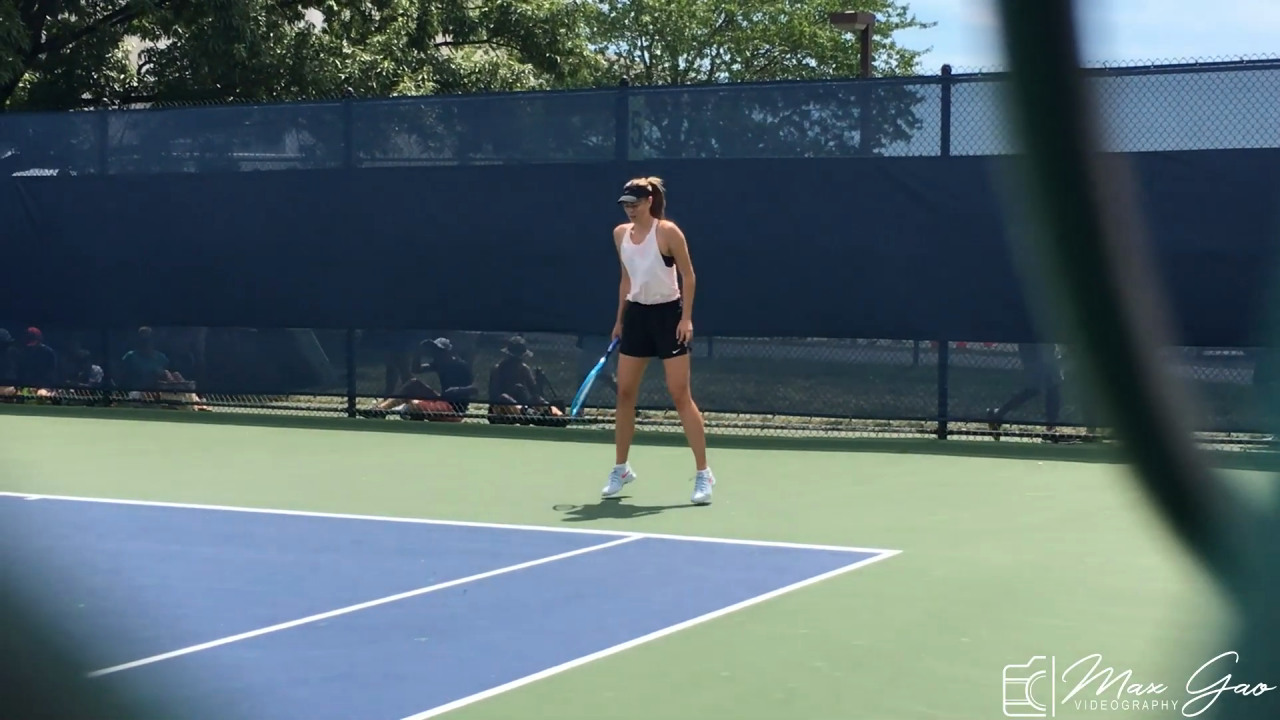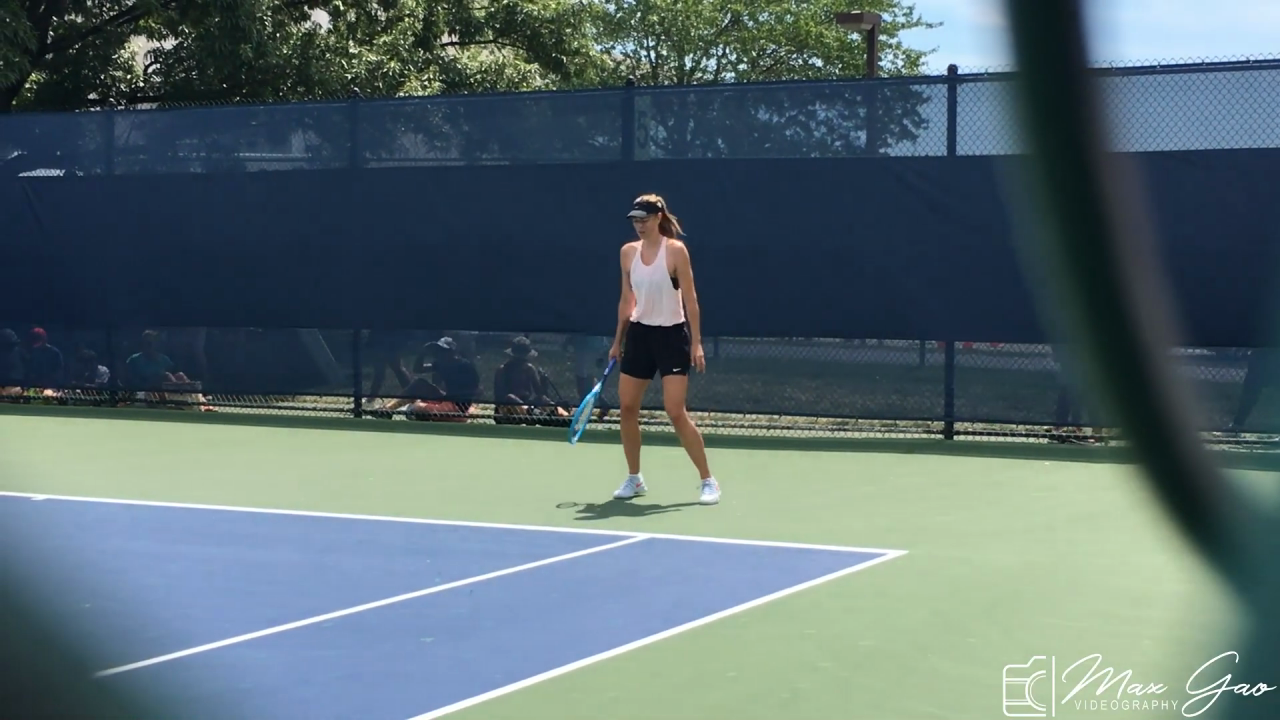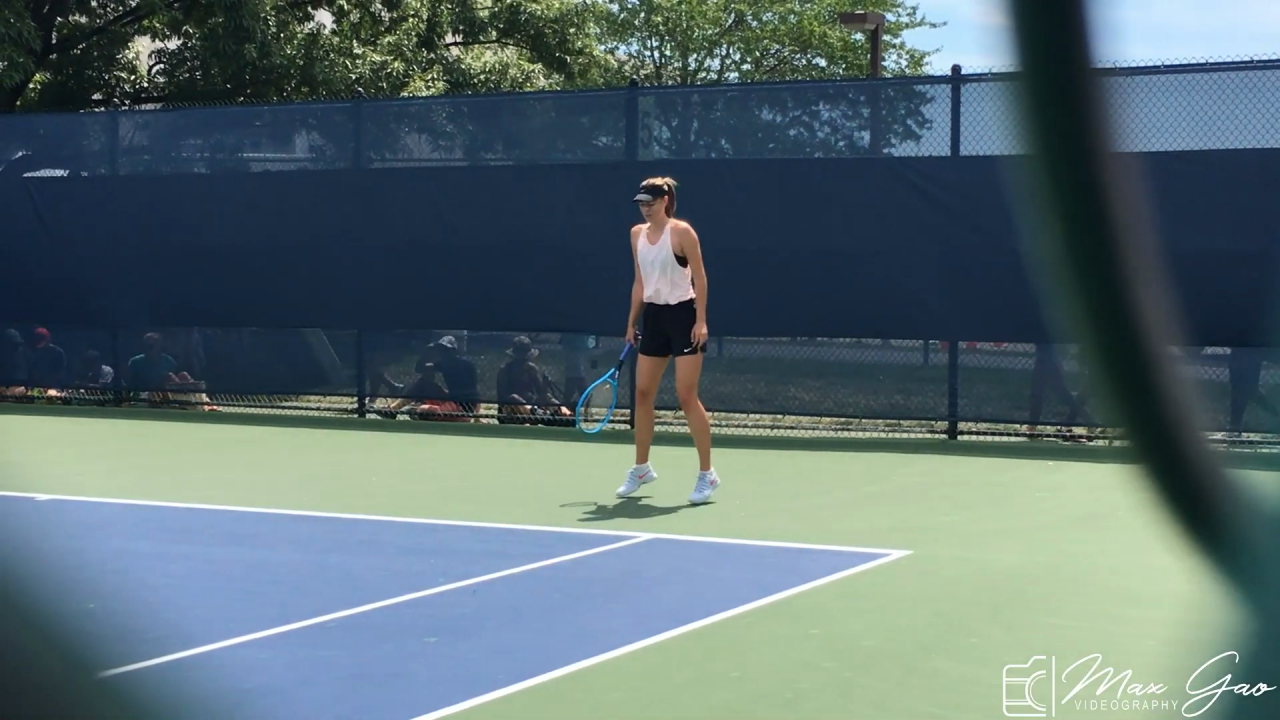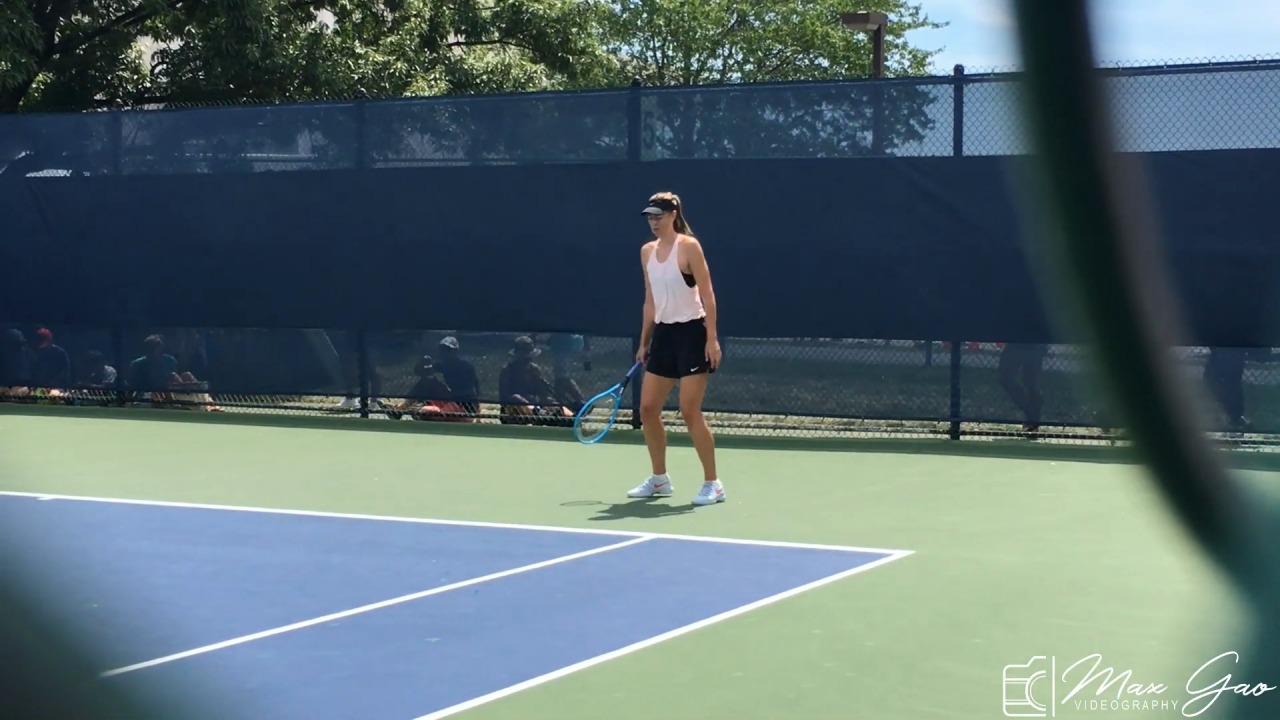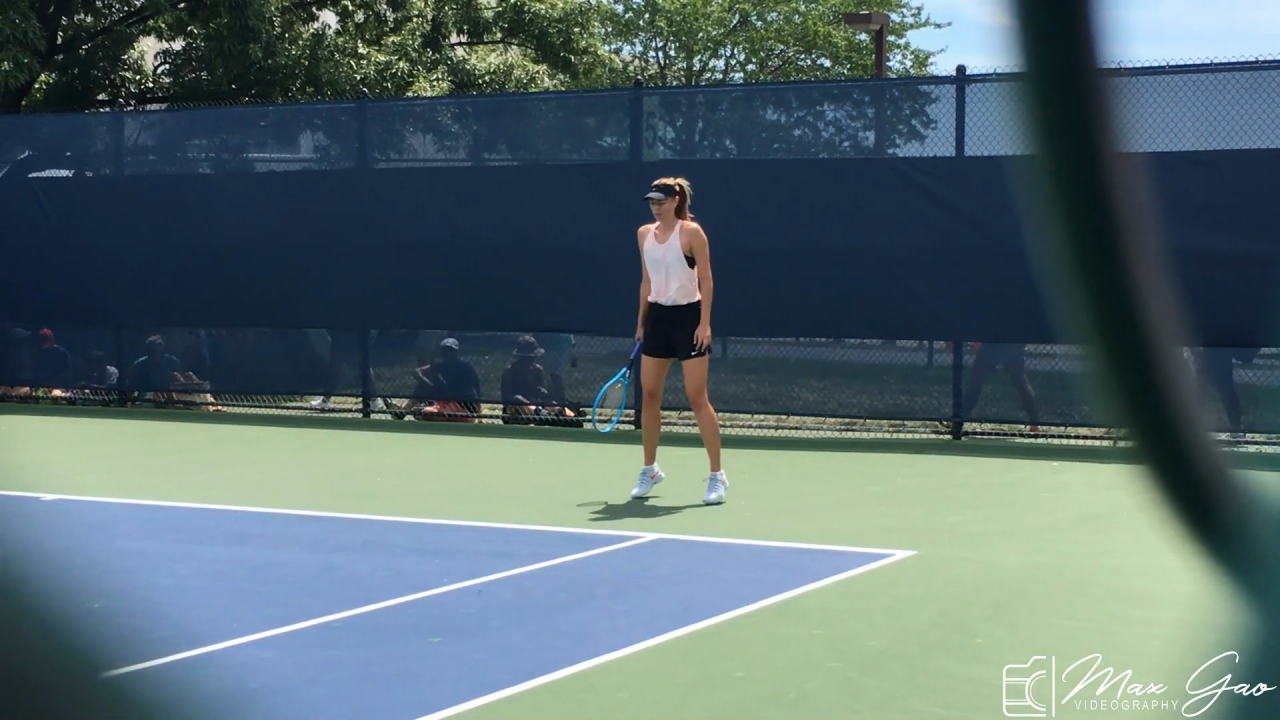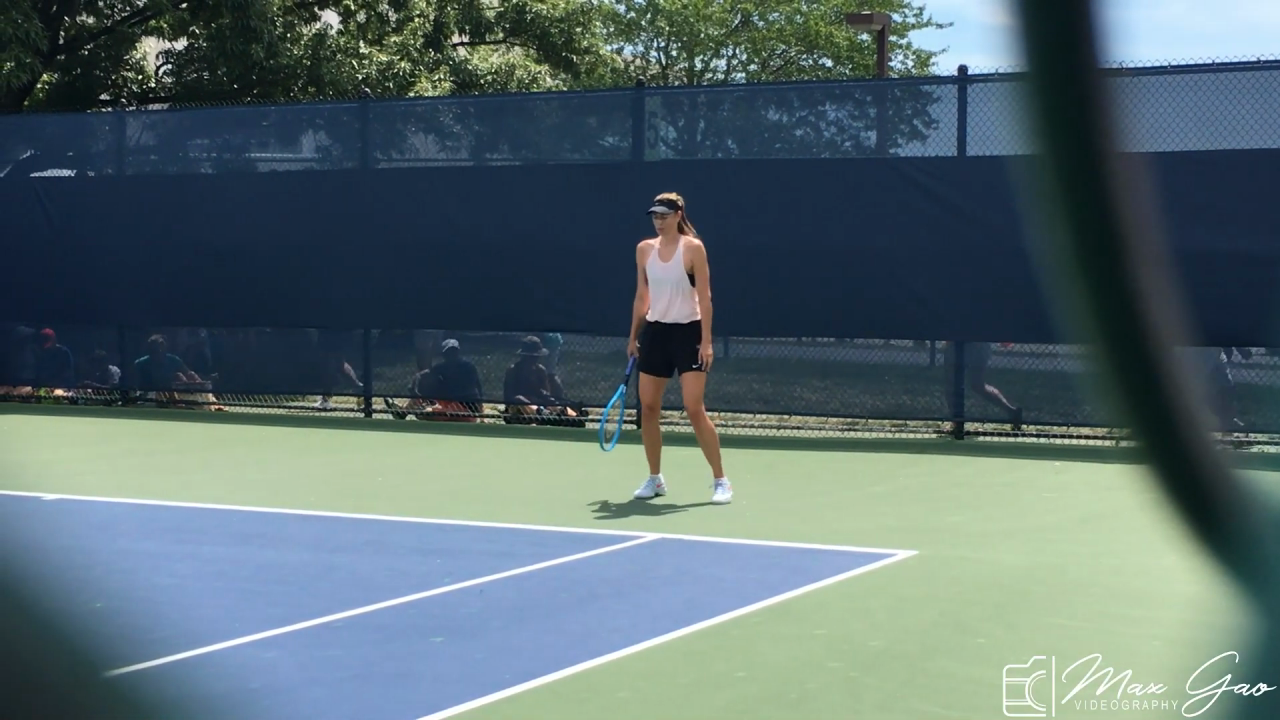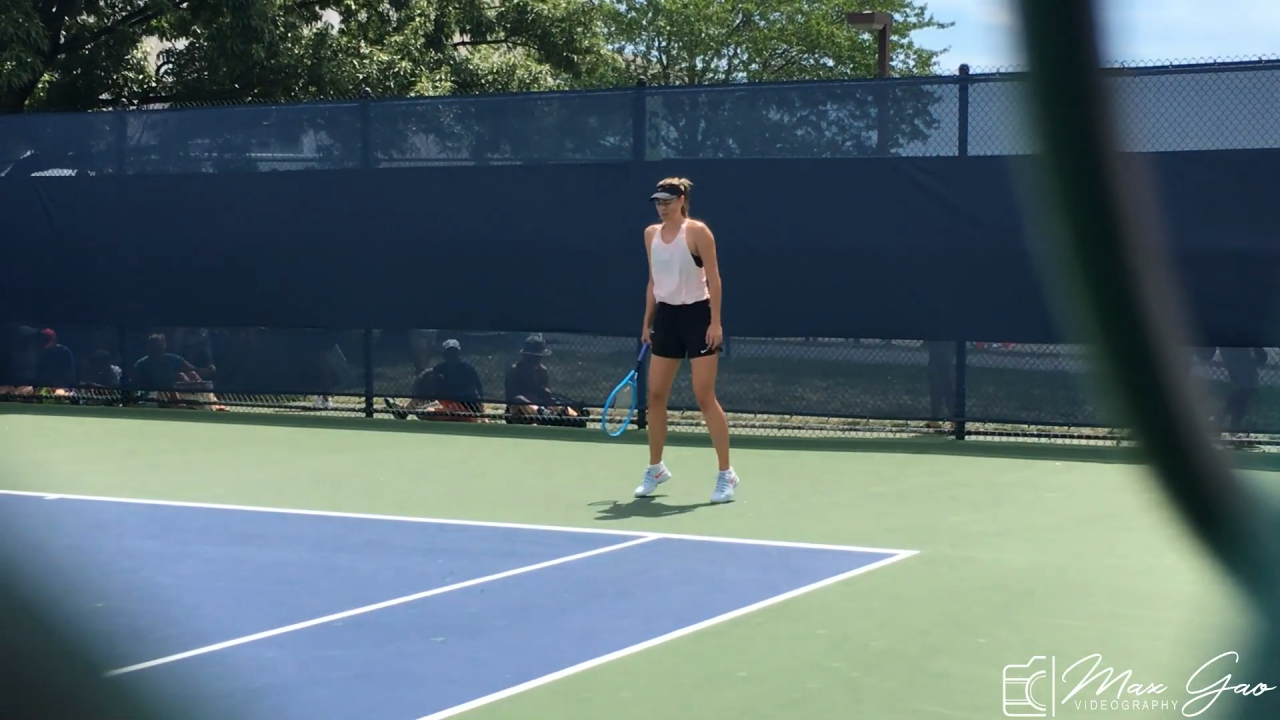
dt=0.2s
person 1, frame 1
left shoulder: (667, 231)
right shoulder: (620, 234)
left elbow: (688, 276)
left wrist: (687, 317)
right wrist: (619, 319)
left hip: (668, 314)
right hip: (636, 315)
left knee: (680, 397)
right knee: (624, 393)
left ankle: (703, 474)
right ankle: (621, 469)
person 1, frame 2
left shoulder: (675, 250)
right shoulder: (628, 252)
left elbow: (690, 298)
left wrist: (697, 342)
right wrist: (618, 340)
left hip: (671, 335)
right hip: (638, 334)
left knee: (676, 414)
right knee: (627, 409)
left ankle: (708, 481)
right ankle: (634, 478)
person 1, frame 3
left shoulder: (682, 231)
right shoulder: (637, 234)
left elbow: (700, 278)
left wrist: (701, 320)
right wrist: (631, 322)
left hip: (682, 315)
right hip: (653, 315)
left knee: (687, 397)
right knee: (643, 394)
left ankle: (707, 474)
right ankle: (641, 468)
person 1, frame 4
left shoulder: (689, 246)
right shoulder: (648, 251)
left elbow: (707, 295)
left wrist: (713, 338)
right wrist: (643, 342)
left hip: (691, 333)
right hip: (663, 334)
left knee: (690, 412)
right knee: (648, 409)
left ankle: (712, 483)
right ankle: (660, 478)
person 1, frame 5
left shoulder: (691, 232)
right shoulder: (644, 233)
left elbow: (706, 280)
left wrist: (705, 322)
right wrist: (640, 322)
left hip: (688, 316)
right hip: (657, 316)
left knee: (697, 399)
right knee: (649, 395)
left ankle: (717, 475)
right ankle: (649, 469)
person 1, frame 6
left shoulder: (693, 247)
right shoulder: (644, 249)
left elbow: (705, 297)
left wrist: (707, 340)
right wrist: (633, 336)
left hip: (688, 333)
right hip: (655, 333)
left knee: (695, 410)
right knee: (648, 409)
left ankle: (721, 480)
right ankle: (655, 478)
person 1, frame 7
left shoulder: (697, 231)
right shoulder: (651, 234)
left elbow: (714, 278)
left wrist: (716, 321)
right wrist: (647, 322)
left hip: (696, 315)
right hip: (666, 317)
left knee: (704, 397)
right knee: (656, 395)
left ankle: (726, 474)
right ankle: (655, 468)
